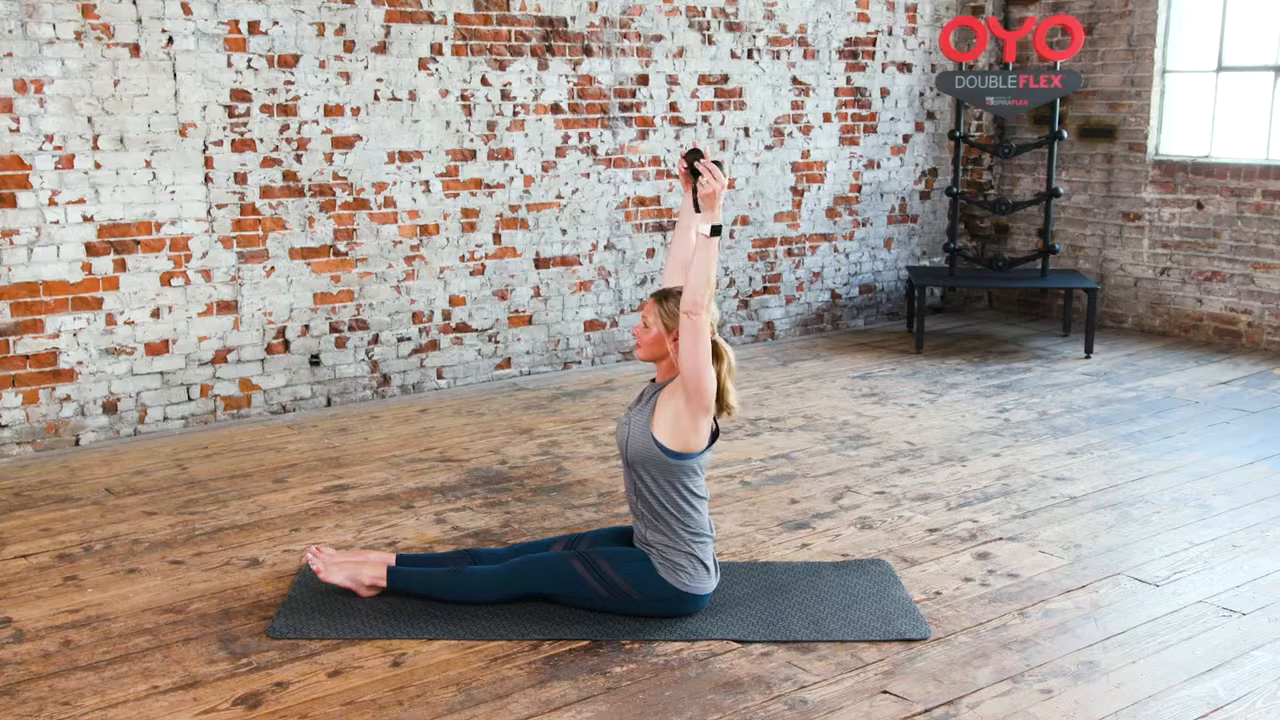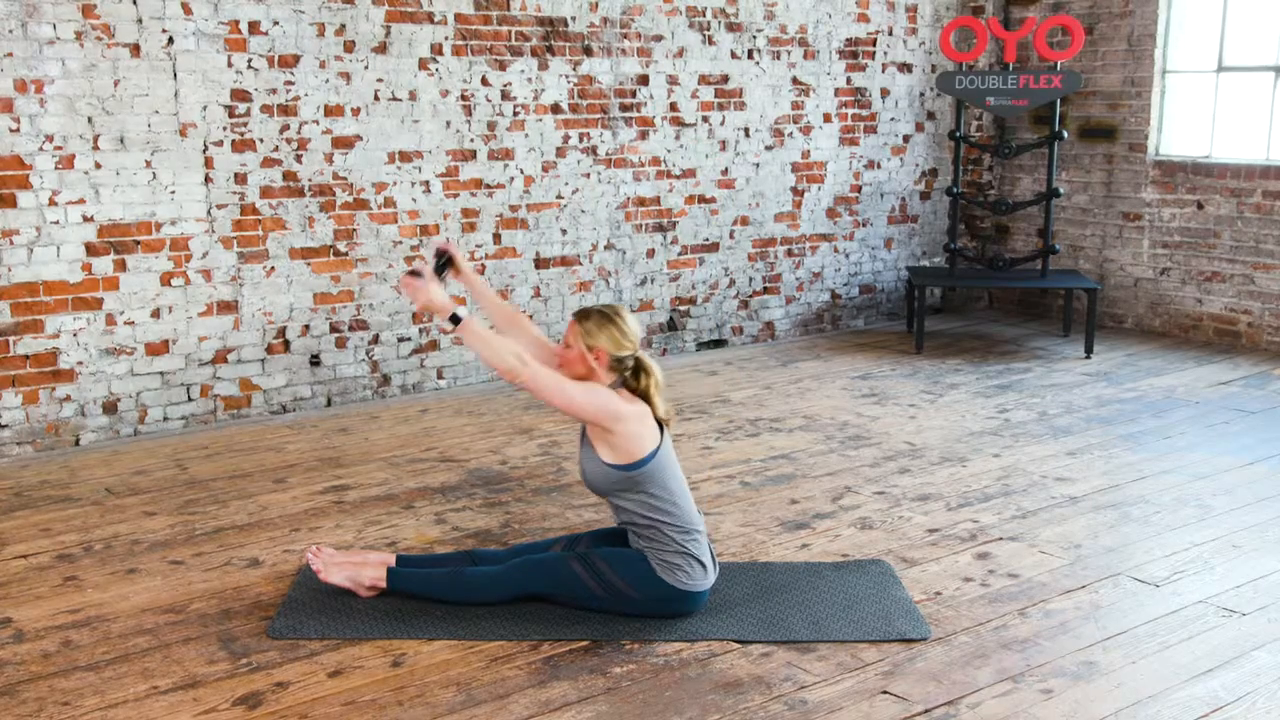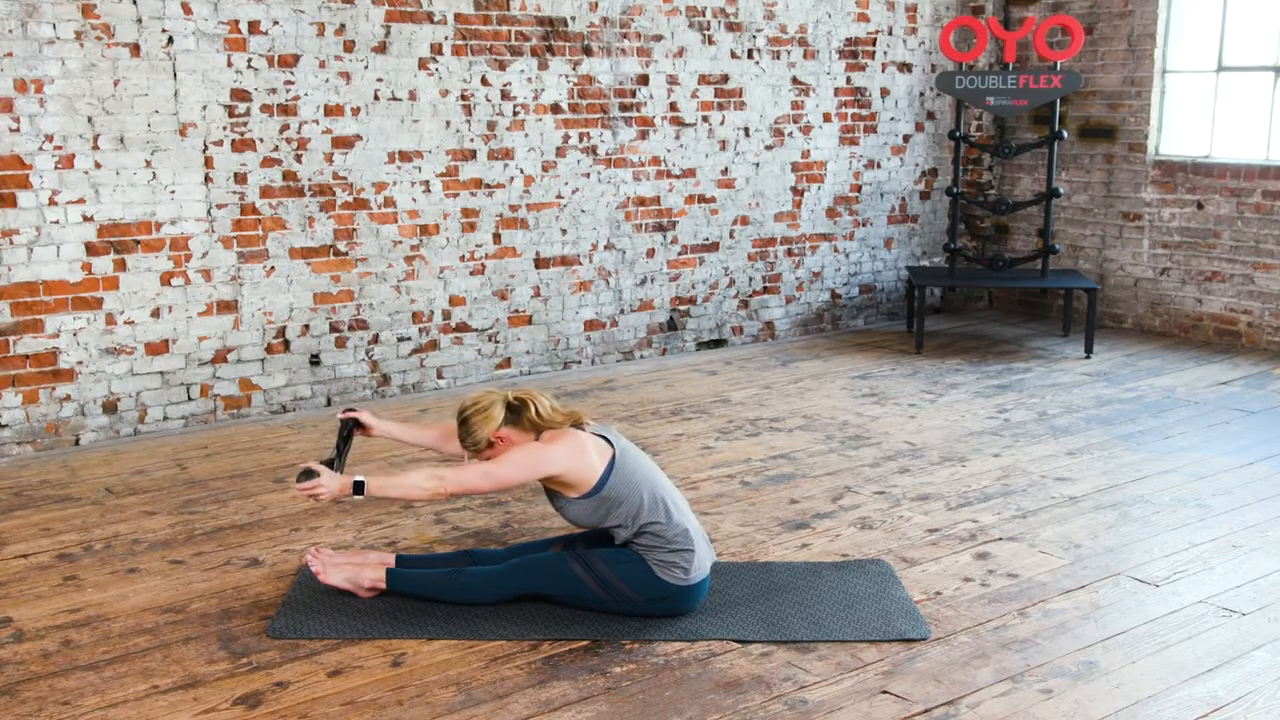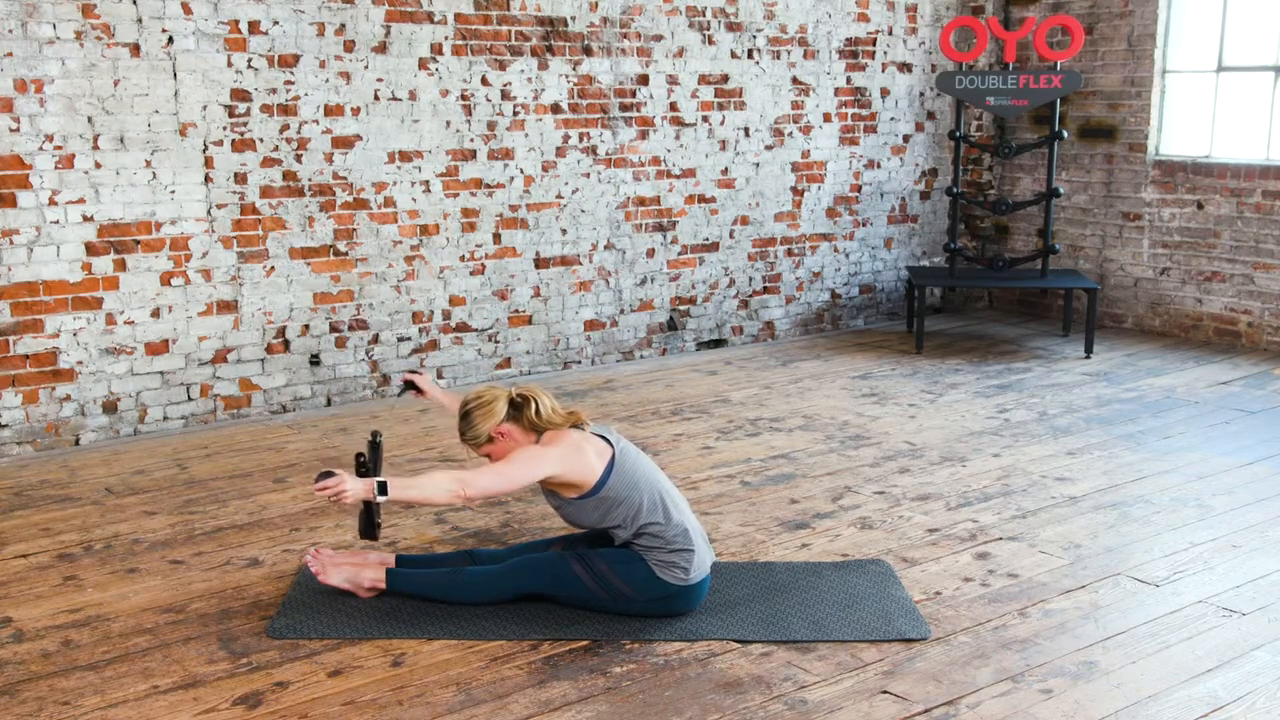
dt=1s
person 1, frame 1
left shoulder: (691, 400)
right shoulder: (667, 384)
left elbow: (695, 311)
right elbow: (676, 286)
left wrist: (711, 219)
right wrist: (689, 206)
left hip: (674, 580)
right hip: (653, 547)
left knee: (527, 575)
right knee: (516, 555)
left ankle: (379, 577)
right ankle: (386, 560)
person 1, frame 2
left shoulder: (618, 411)
right shoulder: (612, 391)
left elbow: (519, 370)
right elbow: (534, 343)
left wrist: (448, 311)
right wrist: (473, 280)
left hip: (674, 579)
right hip: (652, 550)
left knee: (526, 576)
right knee: (513, 557)
left ankle: (379, 576)
right ankle: (387, 563)
person 1, frame 3
left shoulder: (554, 451)
right shoulder: (549, 428)
left elbow: (442, 483)
right elbow: (453, 439)
left wrist: (349, 485)
right wrist: (381, 426)
left hip: (670, 578)
right hip: (652, 549)
left knee: (523, 577)
right knee: (509, 558)
left ankle: (377, 578)
right ankle: (384, 563)
person 1, frame 4
left shoulder: (554, 453)
right shoulder: (558, 430)
left elbow: (460, 487)
right elbow: (486, 419)
left wrist: (369, 488)
right wrist: (436, 394)
left hip: (669, 578)
right hip: (652, 549)
left knee: (521, 576)
right knee: (508, 557)
left ankle: (375, 578)
right ankle: (385, 562)
